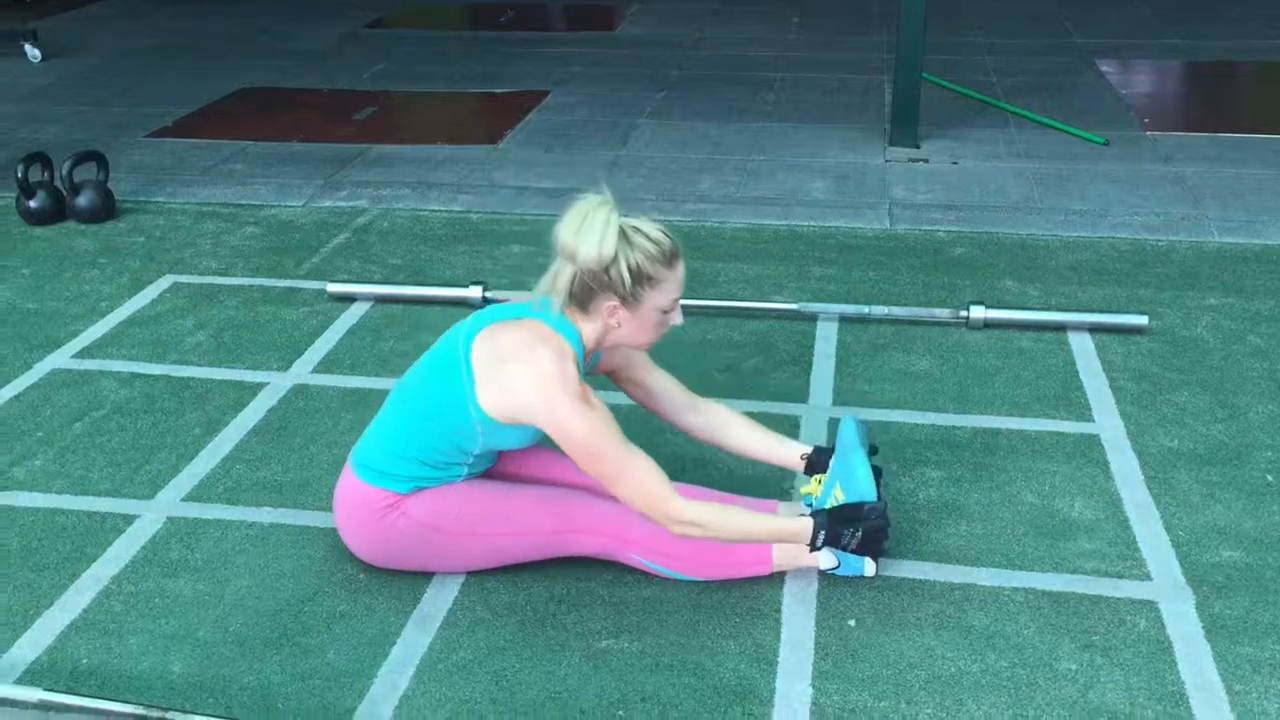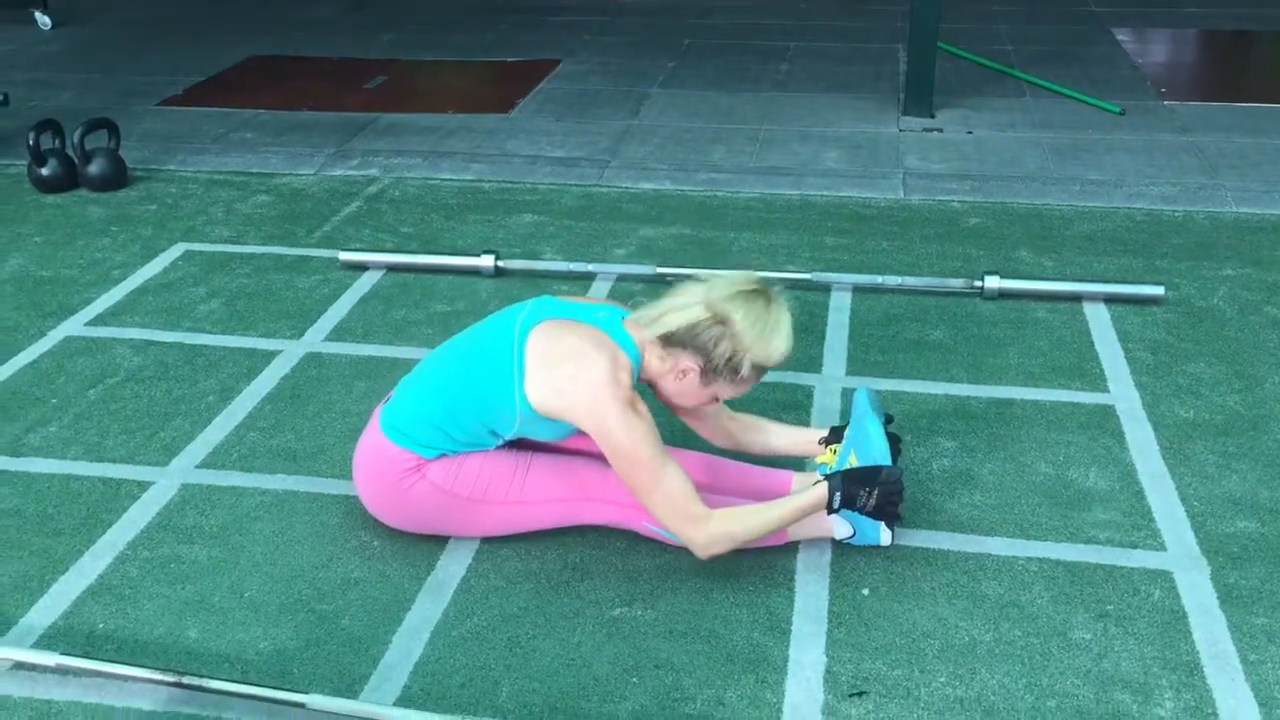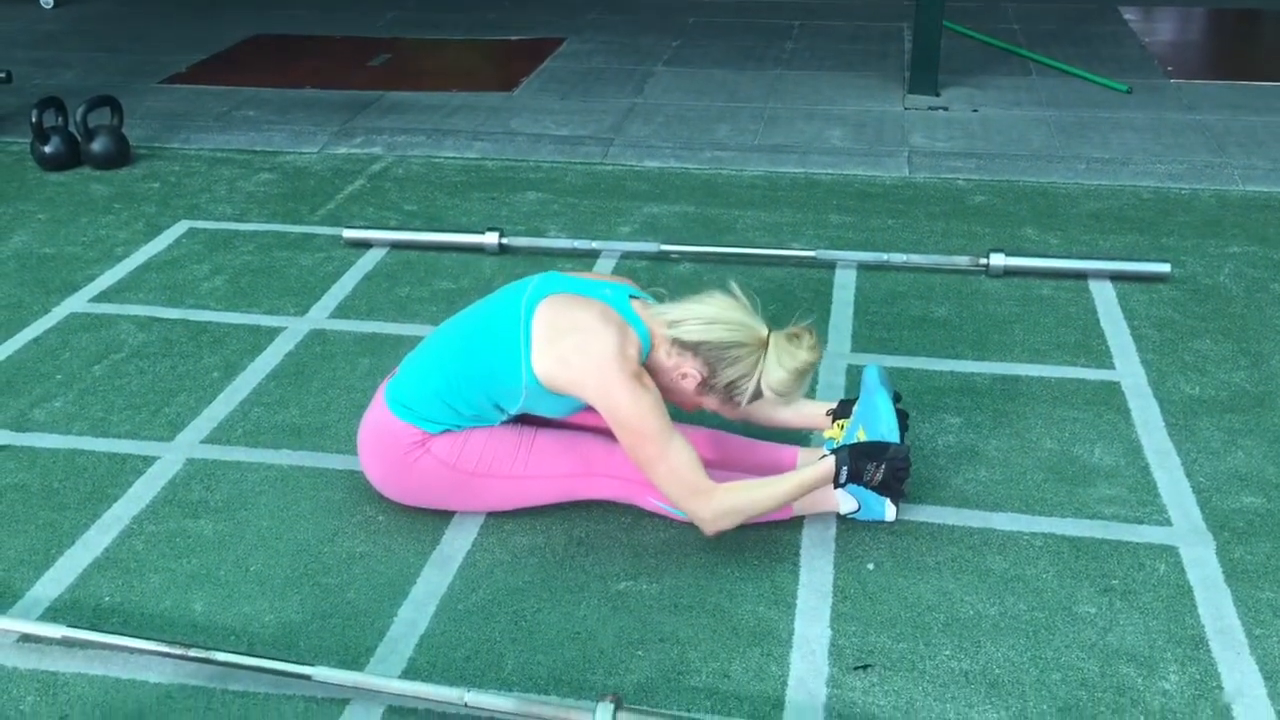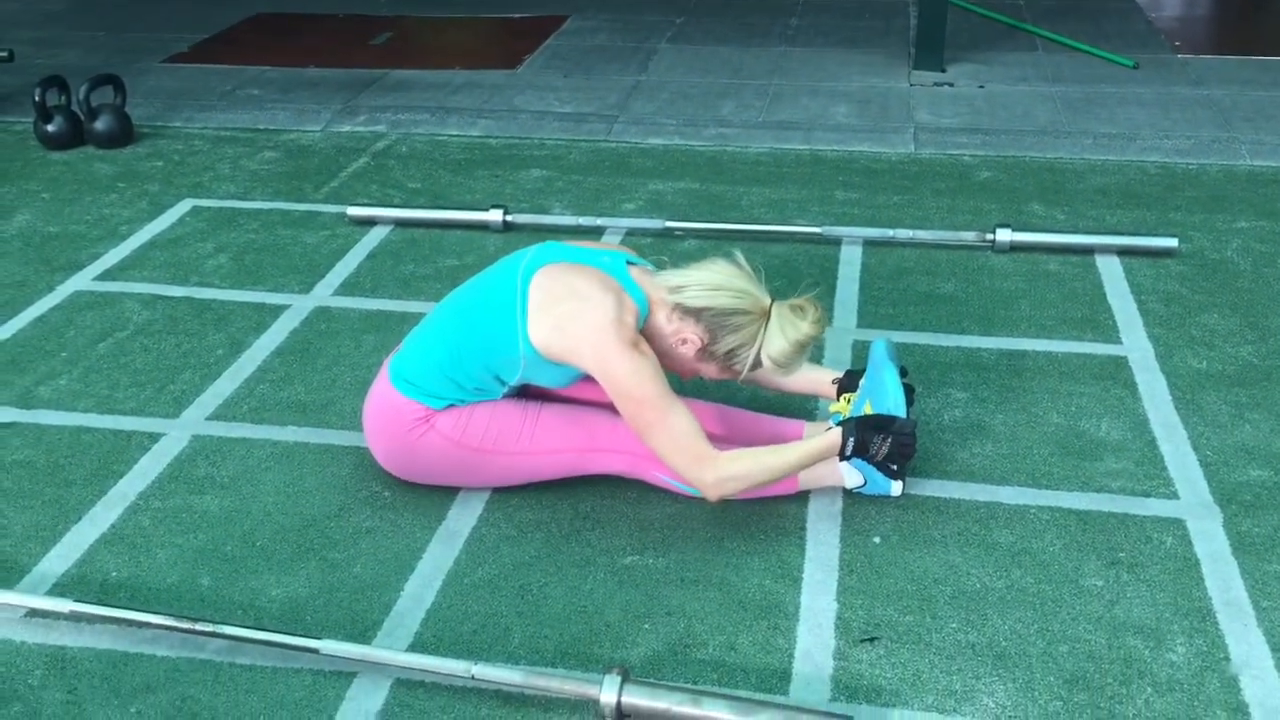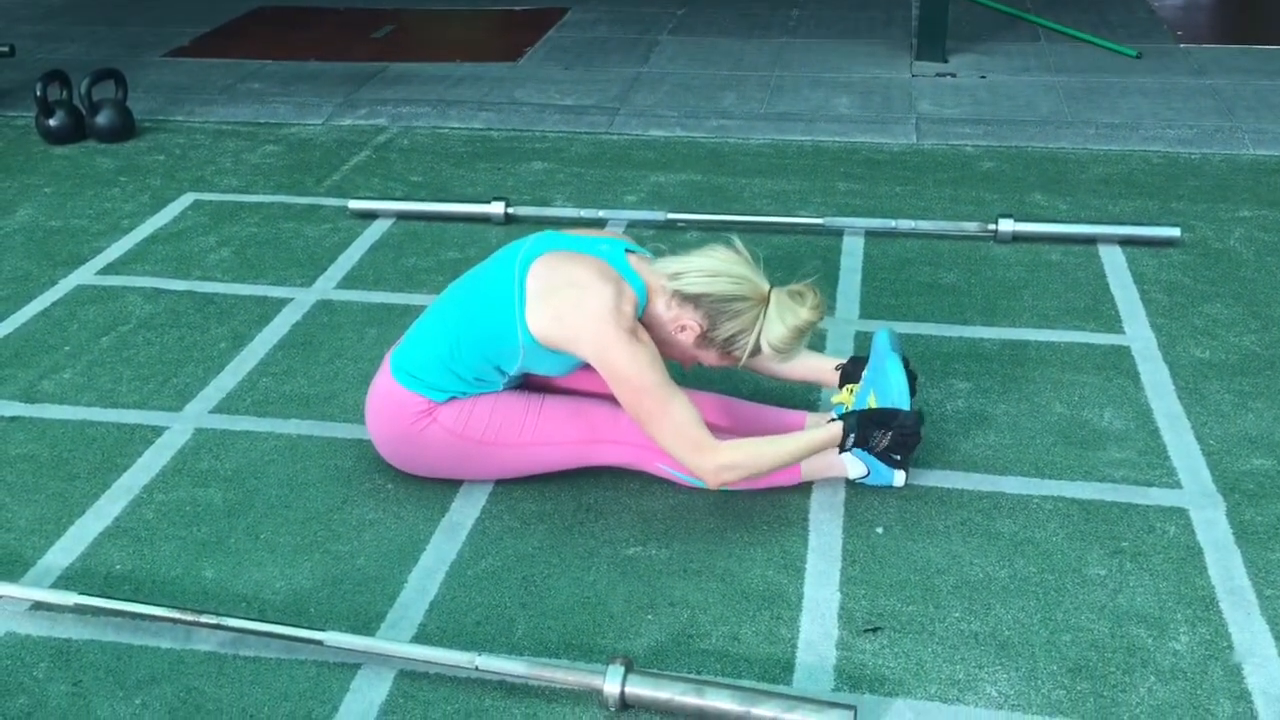
dt=1s
person 1, frame 1
left shoulder: (582, 329)
right shoulder: (550, 378)
left elbow: (698, 413)
right elbow: (676, 517)
left wrist: (809, 458)
right wrist: (815, 532)
right hip: (388, 510)
left knee: (621, 492)
right knee: (601, 526)
left ankle: (799, 509)
right ankle: (817, 553)
person 1, frame 2
left shoulder: (634, 331)
right shoulder: (605, 387)
left elbow: (727, 431)
right elbow: (702, 535)
left wrist: (826, 441)
right wrist: (828, 494)
left hip: (427, 426)
right hip: (404, 472)
left knee: (646, 467)
right knee: (615, 495)
person 1, frame 3
left shoulder: (633, 308)
right shoulder: (615, 369)
left elbow: (733, 400)
right elbow: (709, 510)
left wrist: (832, 414)
right wrist: (835, 466)
left hip: (431, 397)
right hip: (410, 447)
left knee: (657, 442)
right knee: (619, 469)
left ankle: (814, 463)
person 1, frame 4
left shoulder: (631, 276)
right shoulder: (612, 339)
left elbow: (740, 358)
right elbow: (710, 476)
left wrist: (837, 384)
right wrist: (842, 442)
left hip: (439, 372)
right hip: (414, 423)
left knee: (658, 412)
right knee: (623, 444)
left ankle: (825, 435)
person 1, frame 5
left shoulder: (632, 266)
right shoulder: (610, 326)
left elbow: (738, 345)
right elbow: (710, 463)
left wrist: (839, 372)
right wrist: (843, 434)
left hip: (444, 365)
right hip: (417, 418)
left knee: (661, 403)
right knee: (624, 435)
left ankle: (831, 420)
